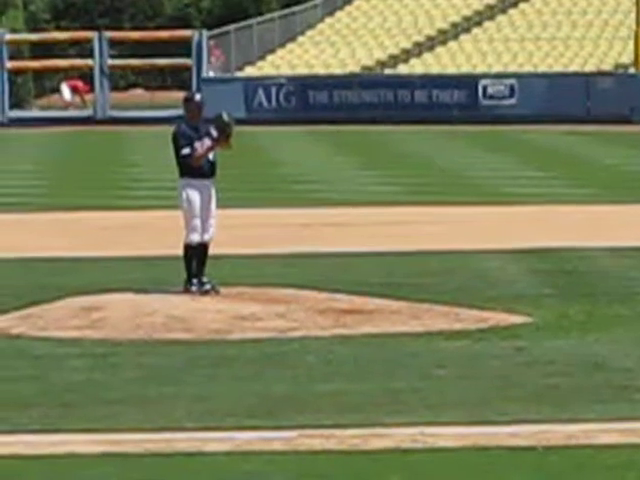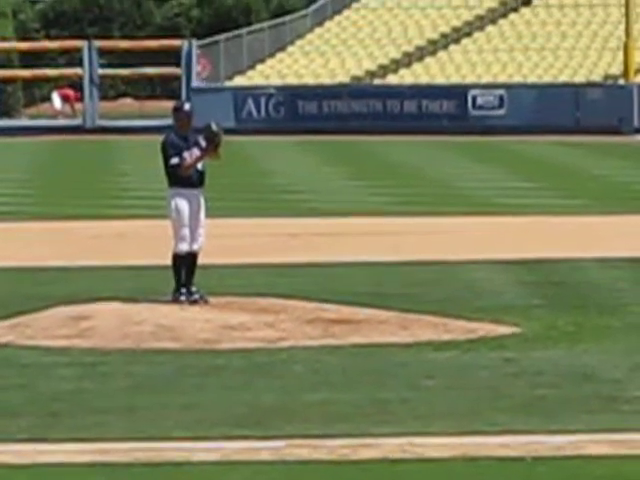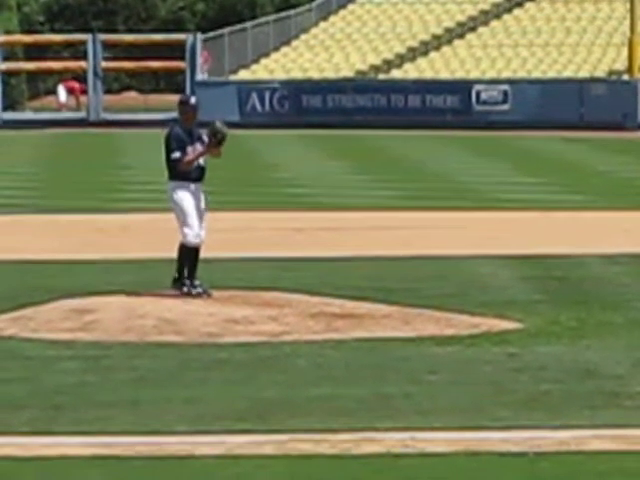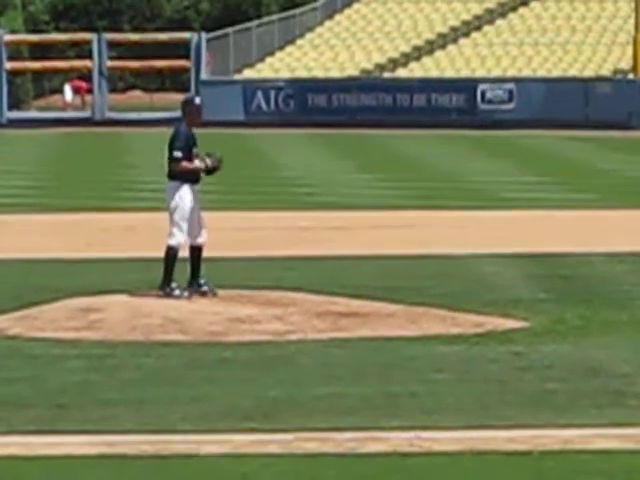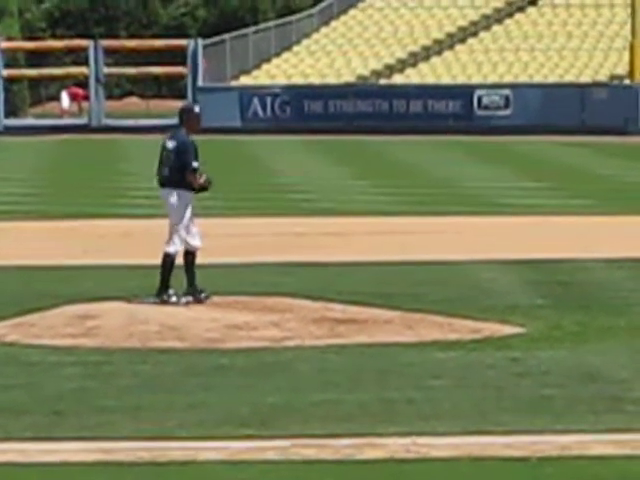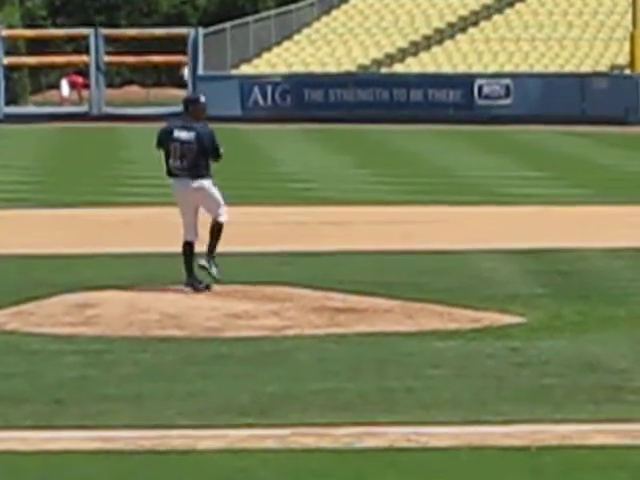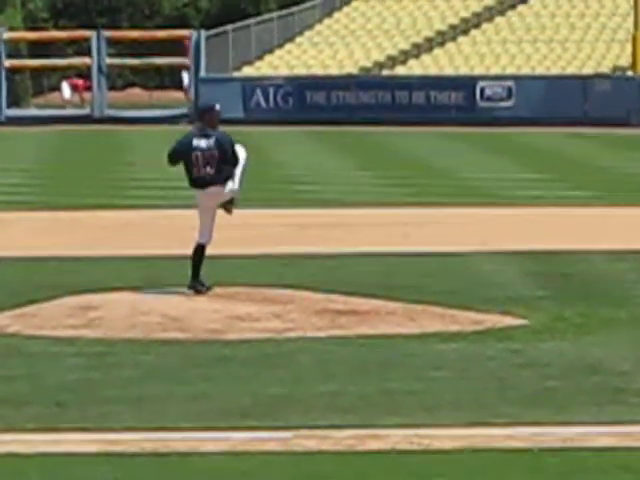
dt=0.4s
person 1, frame 1
left shoulder: (206, 127)
right shoulder: (181, 131)
left elbow: (226, 145)
right elbow: (193, 160)
left wrist: (224, 134)
right wrist: (212, 145)
left hip: (208, 183)
right hip: (191, 185)
left knee: (207, 233)
right knee: (193, 234)
left ankle: (201, 277)
right ankle: (190, 280)
person 1, frame 2
left shoulder: (195, 136)
right shoulder: (170, 141)
left elbow: (214, 155)
right elbow: (182, 170)
left wrist: (213, 144)
right wrist: (201, 155)
left hip: (197, 193)
right hip: (180, 194)
left knee: (196, 242)
right knee: (182, 243)
left ankle: (189, 286)
right ankle: (178, 289)
person 1, frame 3
left shoulder: (197, 132)
right shoulder: (174, 134)
left elbow: (216, 153)
right elbow: (182, 165)
left wrist: (214, 143)
right wrist: (202, 151)
left hip: (196, 187)
right hip: (181, 187)
left knee: (198, 236)
right knee: (191, 233)
left ankle: (192, 281)
right ankle: (179, 279)
person 1, frame 4
left shoulder: (188, 132)
right shoulder: (182, 133)
right elbow: (176, 165)
left wrist: (203, 163)
right wrist: (200, 166)
left hip: (189, 188)
right hip: (180, 188)
left knee: (198, 236)
right knee: (178, 236)
left ankle: (195, 281)
right ankle: (166, 284)
person 1, frame 5
left shoulder: (170, 139)
right shoulder: (187, 143)
left elbow: (160, 171)
right elbow: (190, 177)
right wrist: (201, 183)
left hip: (172, 192)
right hip: (180, 195)
left knee: (192, 241)
right knee: (175, 243)
left ankle: (191, 288)
right ankle: (163, 291)
person 1, frame 6
left shoulder: (168, 129)
right shoulder: (205, 131)
left elbow: (160, 146)
right elbow: (216, 158)
left hip: (178, 185)
right hip: (200, 183)
left knee: (190, 232)
right knee: (220, 214)
left ankle: (191, 278)
right ankle: (209, 258)
person 1, frame 7
left shoulder: (186, 140)
right shoulder: (222, 137)
left elbow: (171, 162)
right elbow: (233, 162)
left hip: (203, 193)
right hip: (225, 188)
left knee: (204, 236)
right knee: (240, 151)
left ankle: (195, 280)
right ankle: (229, 201)
